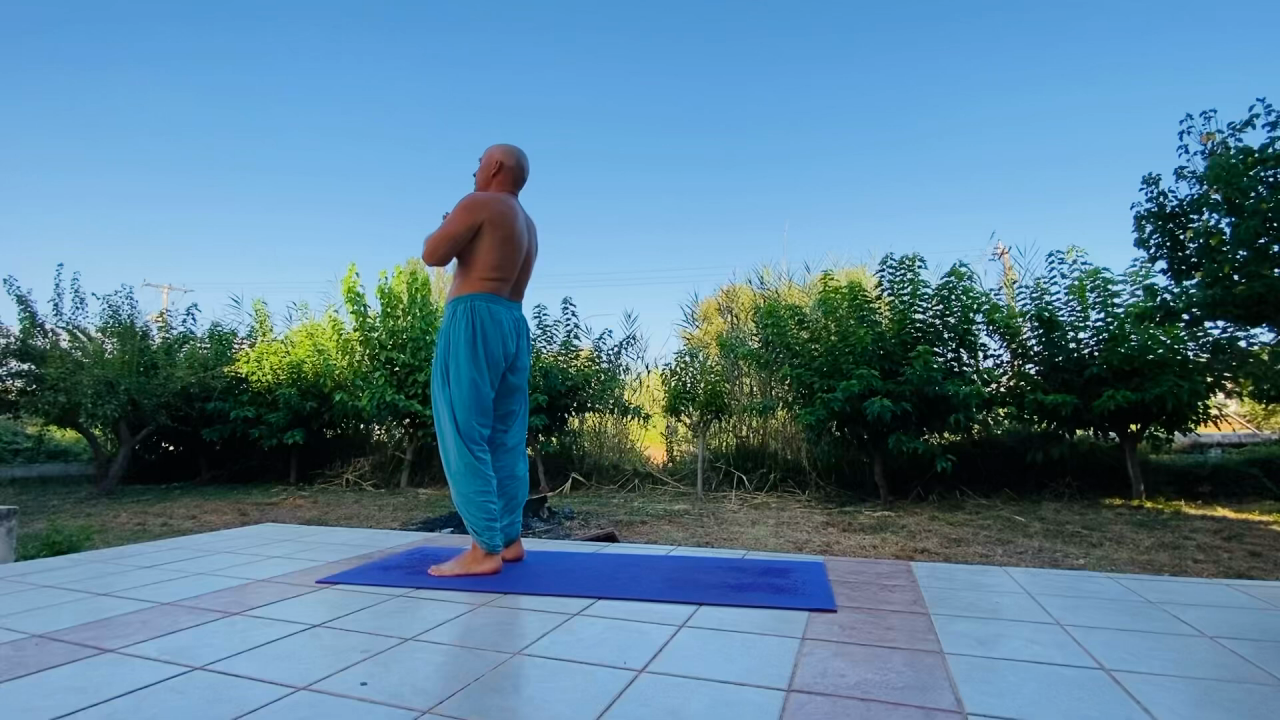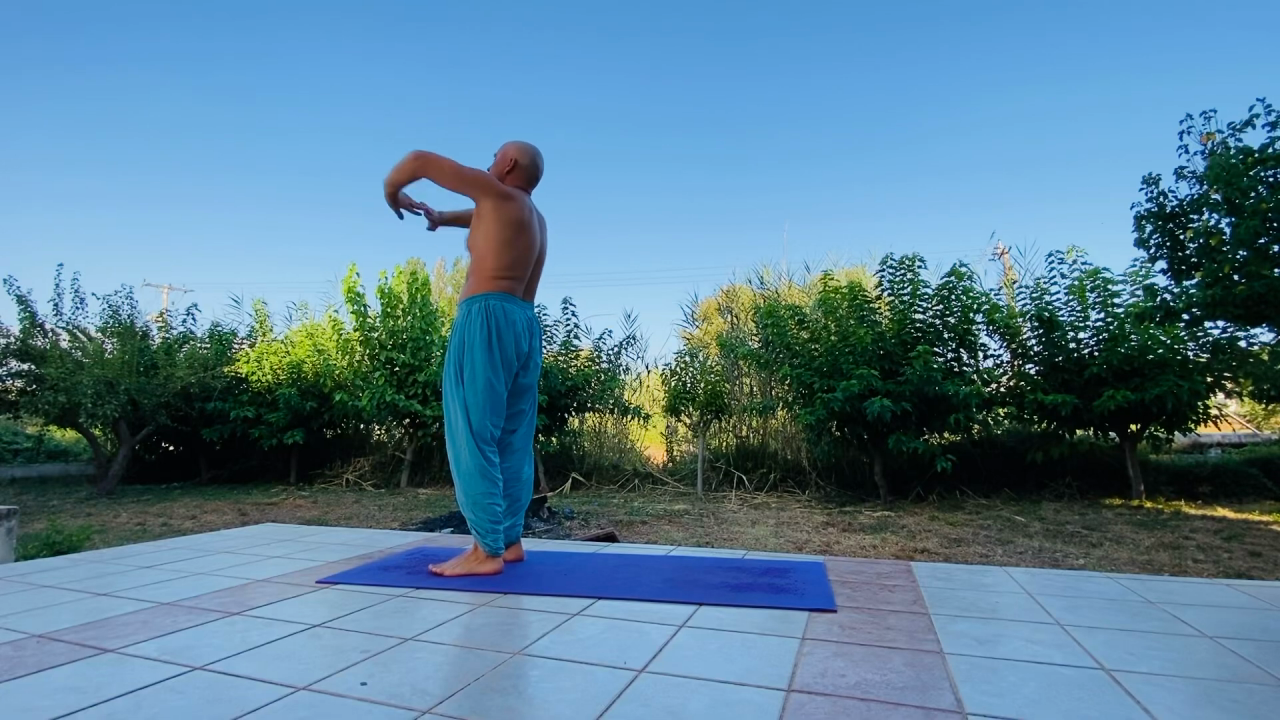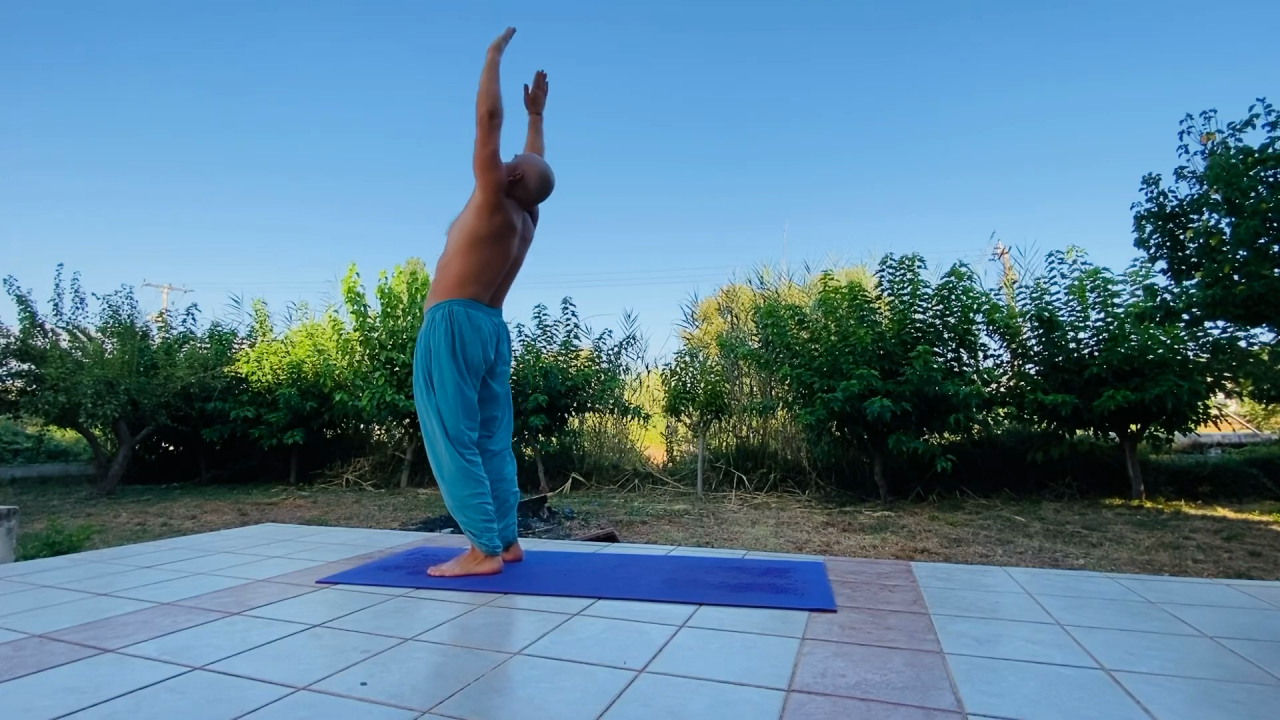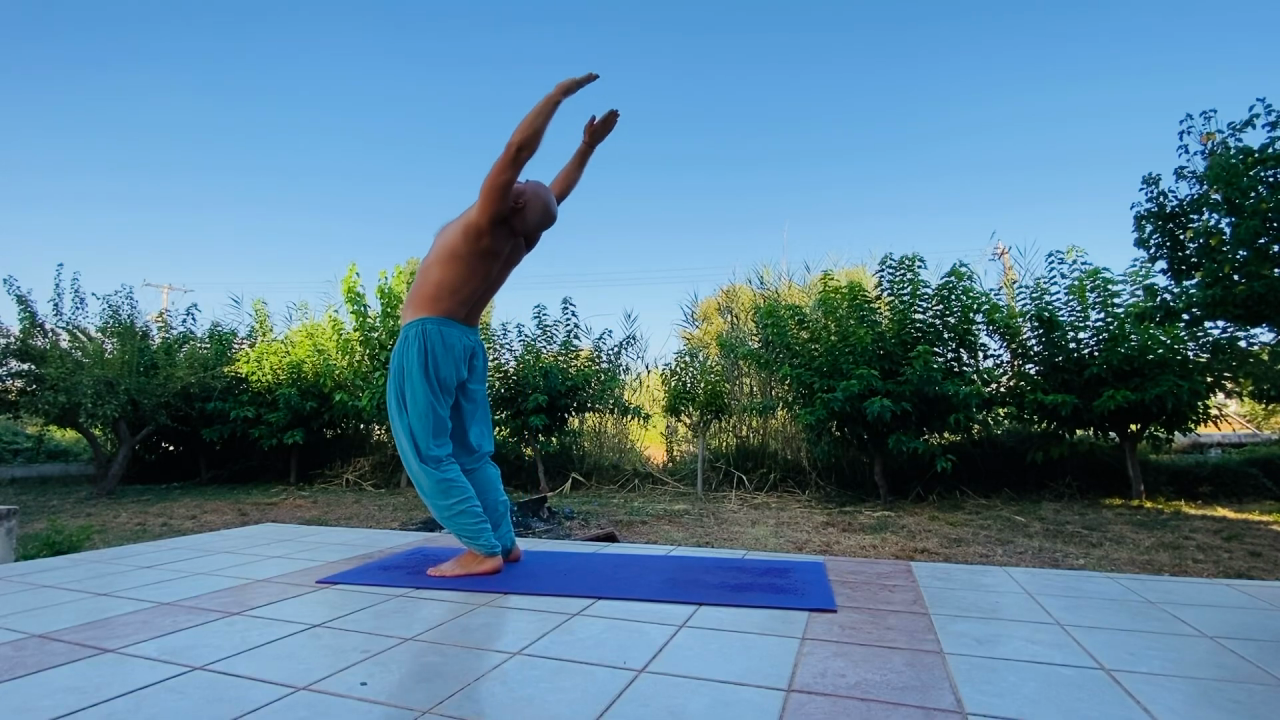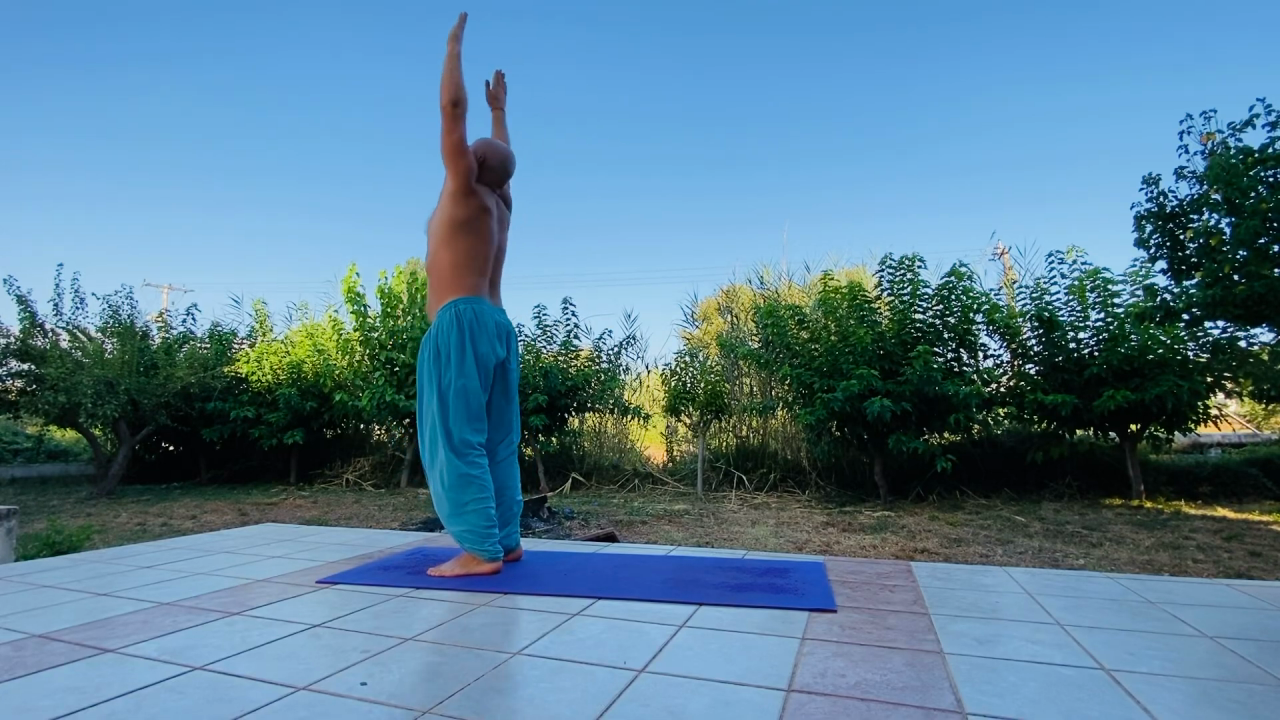
dt=0.7s
person 1, frame 1
left shoulder: (480, 203)
right shoulder: (527, 225)
left elbow: (433, 254)
left wrist: (444, 232)
right wrist: (464, 236)
left hip: (473, 323)
right hip: (512, 327)
left knee: (465, 436)
right knee: (503, 439)
left ankle: (485, 549)
right ankle: (508, 539)
person 1, frame 2
left shoulder: (497, 193)
right shoulder: (534, 217)
left elbow: (420, 160)
left wrist: (393, 192)
right wrist: (446, 218)
left hip: (487, 320)
right hip: (524, 325)
left knee: (473, 437)
right knee: (511, 439)
left ankle: (486, 550)
right ankle: (509, 540)
person 1, frame 3
left shoulder: (494, 203)
right shoulder: (527, 218)
left elbow: (487, 119)
right elbow: (537, 166)
left wrist: (492, 56)
right wrist: (536, 114)
left hip: (453, 326)
right hip: (491, 330)
left knee: (453, 441)
right knee: (491, 442)
left ankle: (484, 550)
right ankle: (506, 541)
person 1, frame 4
left shoulder: (485, 225)
right shoulder: (522, 240)
left elbow: (517, 150)
right elbow: (558, 193)
left wrist: (558, 94)
right wrist: (587, 147)
left hip: (426, 341)
right hip: (465, 344)
left knee: (428, 452)
right knee: (469, 451)
left ankle: (482, 548)
right ankle: (502, 541)
person 1, frame 5
left shoulder: (468, 190)
right shoulder: (501, 202)
left elbow: (450, 109)
right elbow: (500, 155)
left wrist: (454, 44)
right wrist: (499, 109)
left hip: (459, 325)
right hip: (496, 326)
left knee: (454, 439)
right knee: (493, 439)
left ankle: (481, 551)
right ankle: (504, 541)
